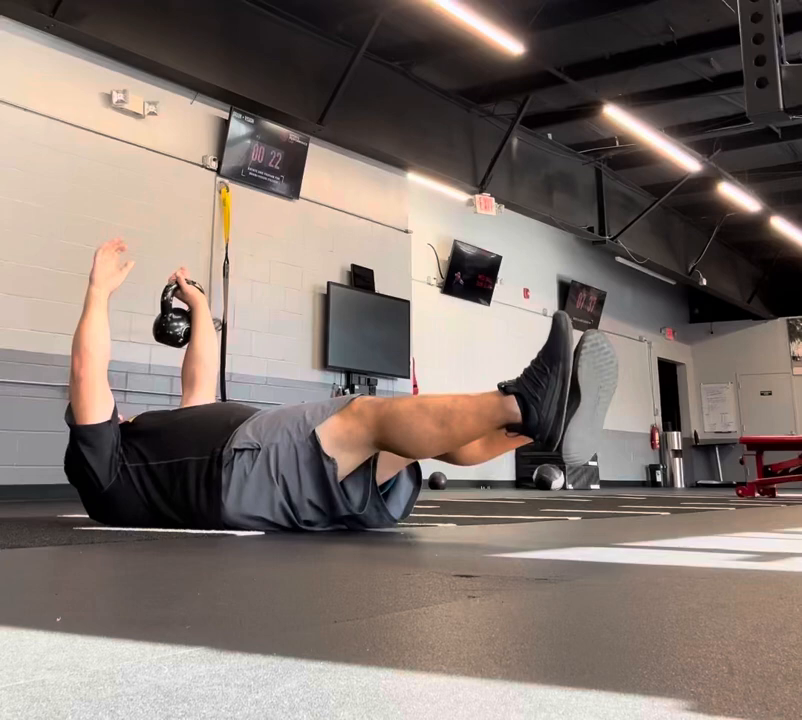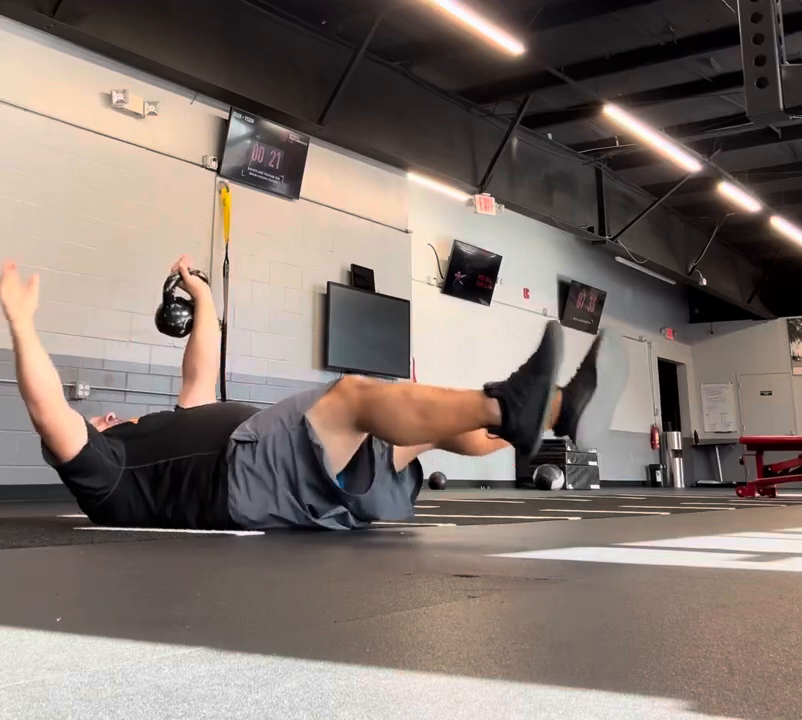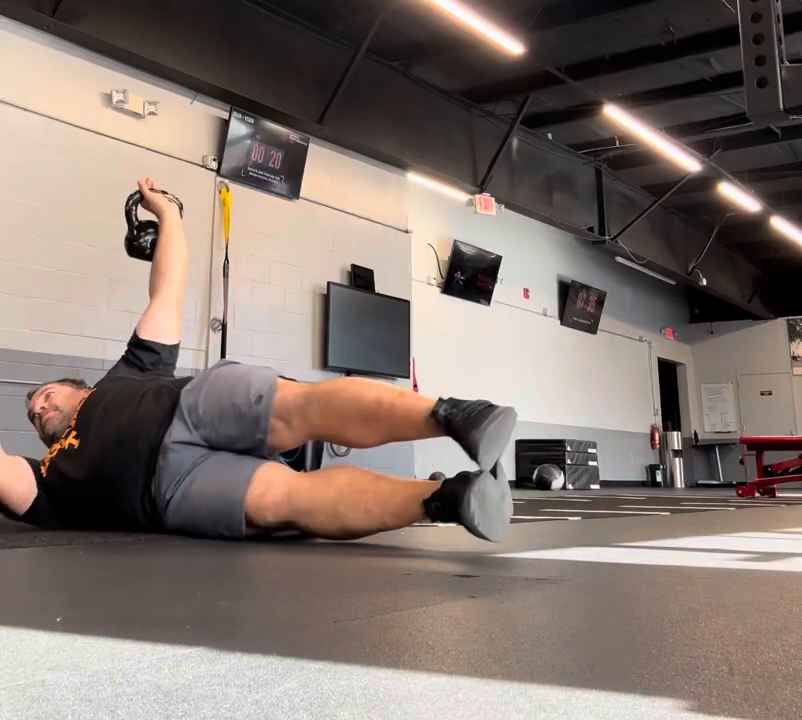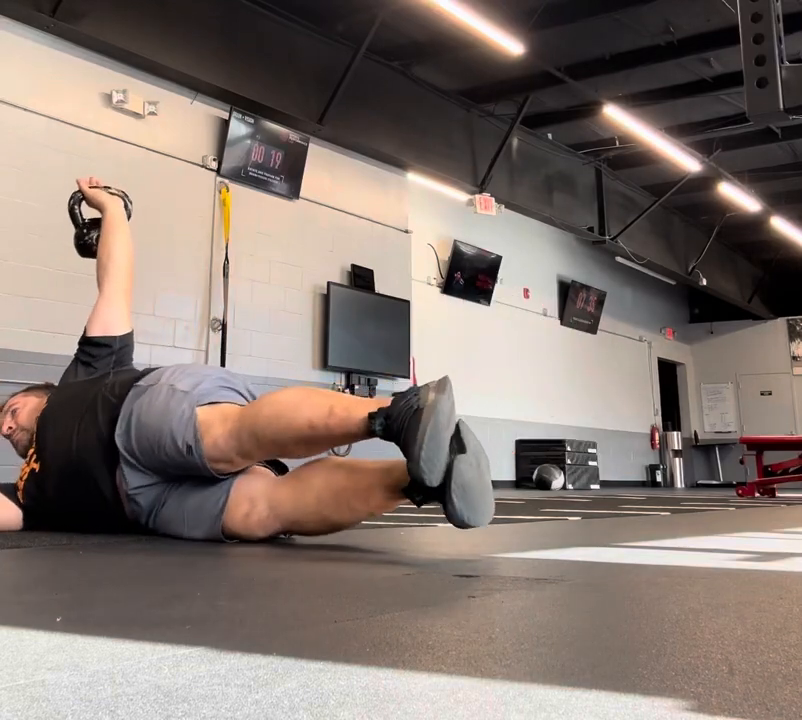
dt=1s
person 1, frame 1
left shoulder: (169, 436)
right shoulder: (104, 466)
left elbow: (199, 384)
right elbow: (88, 375)
left wrist: (198, 308)
right wrist: (100, 290)
left hip: (304, 478)
right hip: (243, 468)
right knee: (369, 413)
left ankle: (551, 421)
right ankle: (522, 405)
person 1, frame 2
left shoulder: (169, 430)
right shoulder: (103, 465)
left elbow: (202, 378)
right elbow: (50, 412)
left wrist: (202, 296)
left hip: (320, 483)
right hip: (249, 470)
left knee: (446, 416)
right knee: (357, 392)
left ankle: (563, 407)
right ankle: (503, 407)
person 1, frame 3
left shoulder: (126, 376)
right shoulder: (53, 480)
left elbow: (166, 297)
left wrist: (168, 216)
right hip: (179, 482)
left knee: (302, 405)
right knee: (282, 497)
left ankle: (452, 416)
right ankle: (447, 498)
person 1, frame 4
left shoulder: (86, 375)
left elbow: (113, 290)
left wrist: (111, 209)
right hip: (157, 494)
left knee: (232, 434)
right knee: (260, 510)
left ankle: (399, 414)
right ankle: (426, 479)
